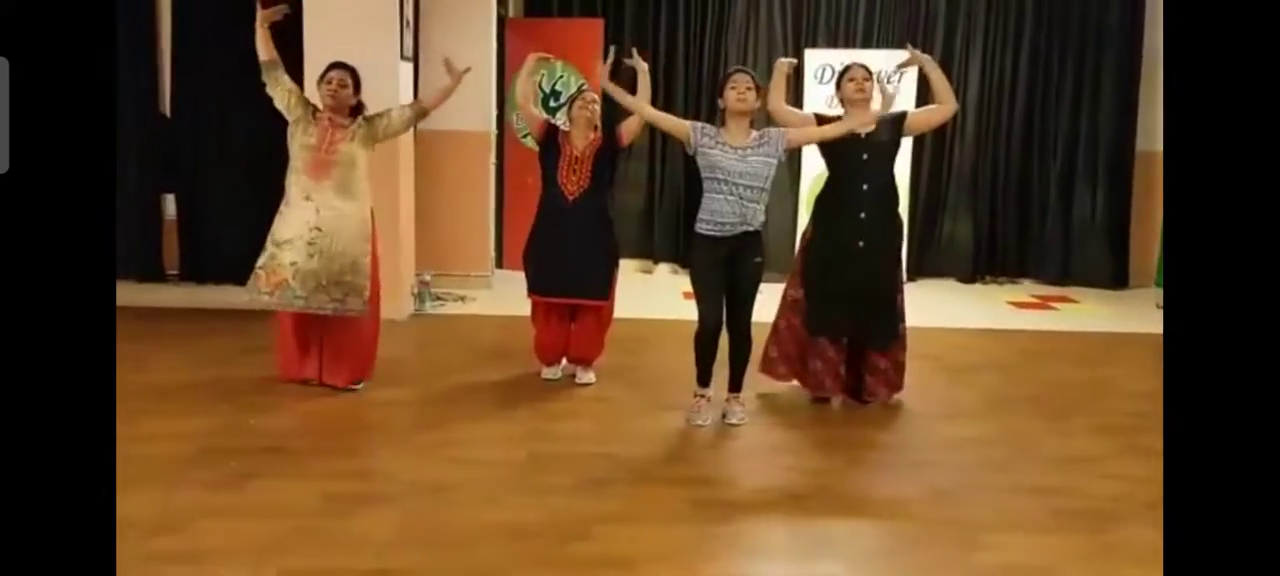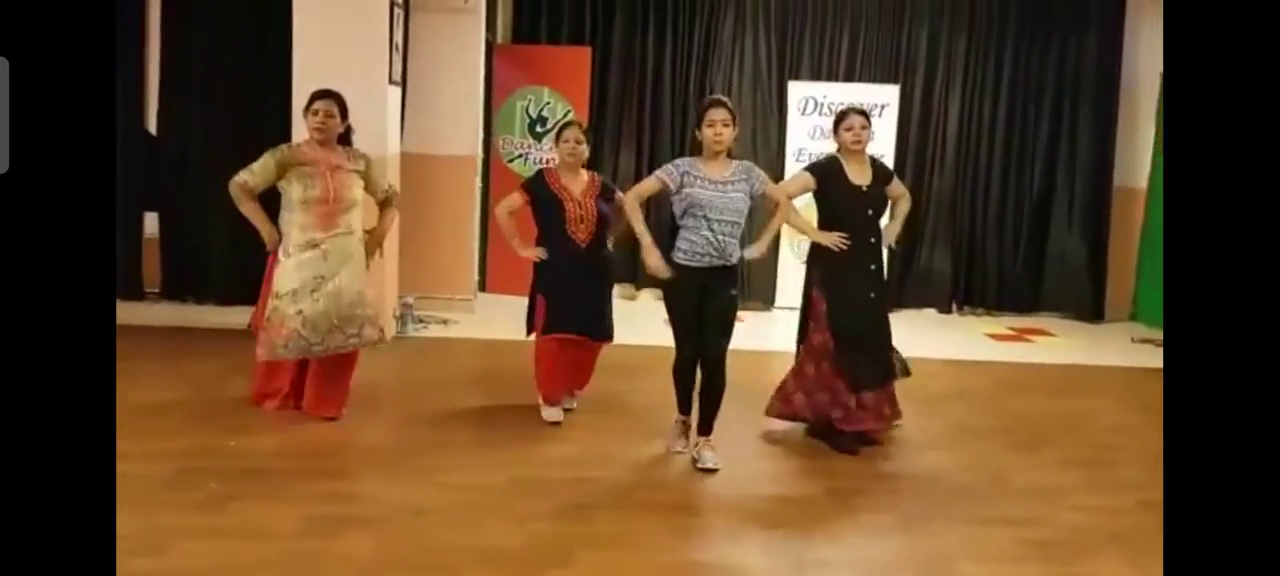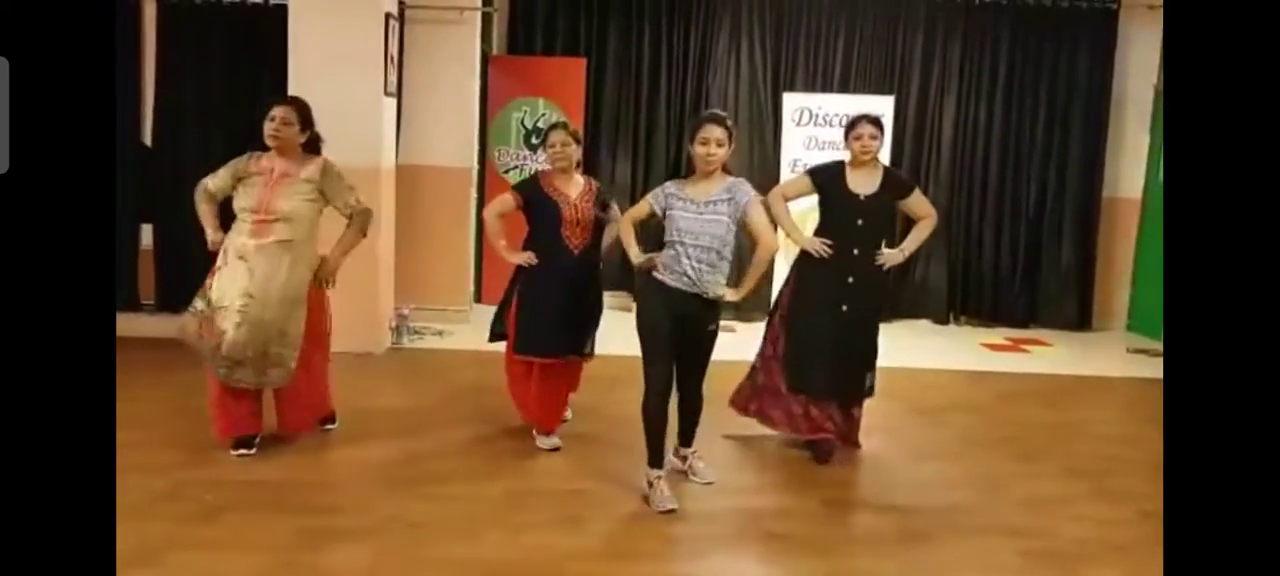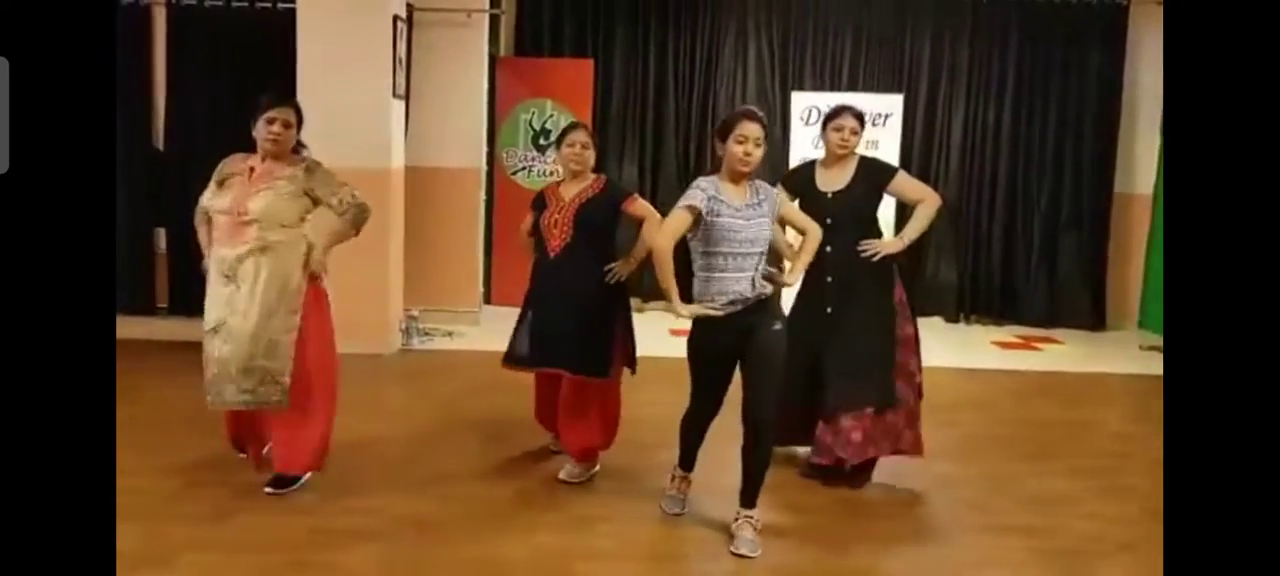
dt=1s
person 1, frame 1
left shoulder: (772, 140)
right shoulder: (702, 135)
left elbow: (828, 131)
right elbow: (649, 113)
left wrist: (876, 115)
right wrist: (607, 87)
left hip: (747, 243)
right hip: (707, 241)
left knee: (740, 323)
right knee: (709, 321)
left ankle: (735, 396)
right ankle: (701, 393)
person 1, frame 2
left shoulder: (747, 173)
right shoulder: (682, 169)
left elbow: (784, 203)
right elbow: (633, 198)
left wrist: (763, 242)
right wrist: (648, 245)
left hip: (724, 276)
right hip: (682, 272)
left knee: (713, 357)
right knee: (687, 353)
left ankle: (703, 439)
right ankle: (683, 421)
person 1, frame 3
left shoulder: (738, 191)
right shoulder: (671, 191)
left elbow: (768, 243)
right elbow: (626, 221)
left wrist: (740, 291)
right wrist: (637, 258)
left hip: (702, 303)
right hip: (658, 295)
left knee: (689, 385)
right knee: (657, 385)
left ankle: (685, 452)
right ankle: (656, 475)
person 1, frame 4
left shoulder: (765, 194)
right shoulder: (704, 190)
left elbow: (813, 230)
right elbow: (661, 242)
left wrist: (793, 276)
right wrist: (676, 302)
left hip: (764, 318)
right hip: (715, 321)
left knee: (761, 418)
right knee: (703, 407)
left ankle: (746, 515)
right ankle: (681, 476)
person 2, frame 1
left shoulder: (367, 128)
right shoulder: (300, 115)
left elbow: (415, 112)
right elbow: (272, 73)
left wrist: (452, 84)
left hip: (348, 224)
right hip: (299, 223)
left knee: (347, 299)
right knee: (300, 297)
left ankle: (345, 372)
right ankle: (307, 368)
person 2, frame 2
left shoulder: (359, 162)
right shoulder: (285, 157)
left elbow: (389, 198)
right elbow: (240, 185)
left wrist: (380, 232)
right wrist: (266, 229)
left hip: (344, 262)
right hip: (295, 258)
left knee: (339, 332)
right knee: (291, 330)
left ankle: (326, 401)
right ankle: (285, 395)
person 2, frame 3
left shoulder: (320, 171)
right shoulder: (246, 165)
left elbow: (361, 215)
right elbow: (205, 191)
left wrist: (334, 259)
right wrist: (212, 231)
left hip: (291, 276)
right hip: (237, 272)
left knee: (296, 353)
right knee: (233, 349)
left ankle: (319, 412)
right ankle: (245, 427)
person 2, frame 4
left shoulder: (306, 172)
right shoulder: (230, 167)
left elbow: (356, 209)
right elbow: (204, 211)
left wrist: (321, 246)
right wrist: (208, 254)
left hip: (282, 287)
right hip: (229, 288)
left knee: (284, 369)
right knee: (237, 365)
left ankle: (292, 460)
right ankle: (255, 442)
person 3, frame 1
left shoulder: (894, 123)
right shoulder: (825, 125)
left elbow: (947, 107)
right elbow: (776, 109)
left wrist: (927, 63)
right wrist: (782, 69)
left hip: (880, 232)
right hip: (832, 230)
left knee: (873, 308)
right knee: (826, 306)
left ankle: (860, 381)
right ankle: (822, 380)
person 3, frame 2
left shoulder: (879, 170)
right shoulder: (824, 170)
left elbow: (903, 197)
right elbow: (777, 195)
left wrist: (893, 230)
right wrist: (814, 233)
left hip: (870, 271)
right hip: (833, 270)
left knee: (868, 344)
right knee: (839, 345)
left ankle: (859, 419)
right ankle: (833, 423)
person 3, frame 3
left shoulder: (895, 183)
right shoulder: (827, 174)
left elbow: (928, 217)
right elbow: (776, 195)
left wrist: (902, 252)
right wrist: (798, 237)
left hip: (865, 282)
right hip: (819, 276)
left knee: (853, 356)
right knee: (815, 352)
left ankle: (842, 428)
right ankle: (821, 431)
person 3, frame 4
left shoulder: (874, 172)
right shoulder: (802, 176)
left elbow: (930, 200)
left wrist: (900, 241)
left hip: (867, 283)
right hip: (819, 284)
left knee: (860, 366)
right knee: (809, 365)
left ankle: (862, 452)
right ankle: (828, 451)
person 4, frame 1
left shoulder: (608, 145)
right shoulder: (551, 140)
left elbow: (641, 116)
right elbow: (523, 104)
left wrist: (642, 73)
right wrist: (530, 65)
left hip: (594, 238)
right hip: (552, 236)
left knee: (592, 303)
right knee: (551, 302)
left ankle: (583, 361)
right ankle: (551, 358)
person 4, frame 2
left shoulder: (599, 185)
right shoulder: (541, 182)
right elbow: (502, 210)
left wrist: (607, 239)
right wrist: (521, 247)
left hip: (594, 274)
right hip: (555, 273)
left knee: (588, 339)
right knee: (555, 337)
left ankle: (568, 390)
right ankle: (550, 397)
person 4, frame 3
left shoulder: (593, 190)
right shoulder: (534, 186)
left elbow: (615, 220)
right elbow: (491, 212)
left wrist: (600, 249)
right wrist: (508, 253)
left hip: (582, 287)
right hip: (541, 284)
left knee: (570, 354)
right knee: (540, 354)
left ankle: (556, 408)
right ankle: (544, 425)
person 4, frame 4
left shoulder: (607, 190)
right shoulder: (545, 196)
left elbow: (652, 219)
right elbow: (526, 232)
left wrist: (631, 261)
right wrist: (543, 258)
left hip: (593, 297)
right hip: (548, 296)
left knee: (587, 373)
right knee: (550, 370)
left ankle: (585, 453)
right ankle: (560, 433)
